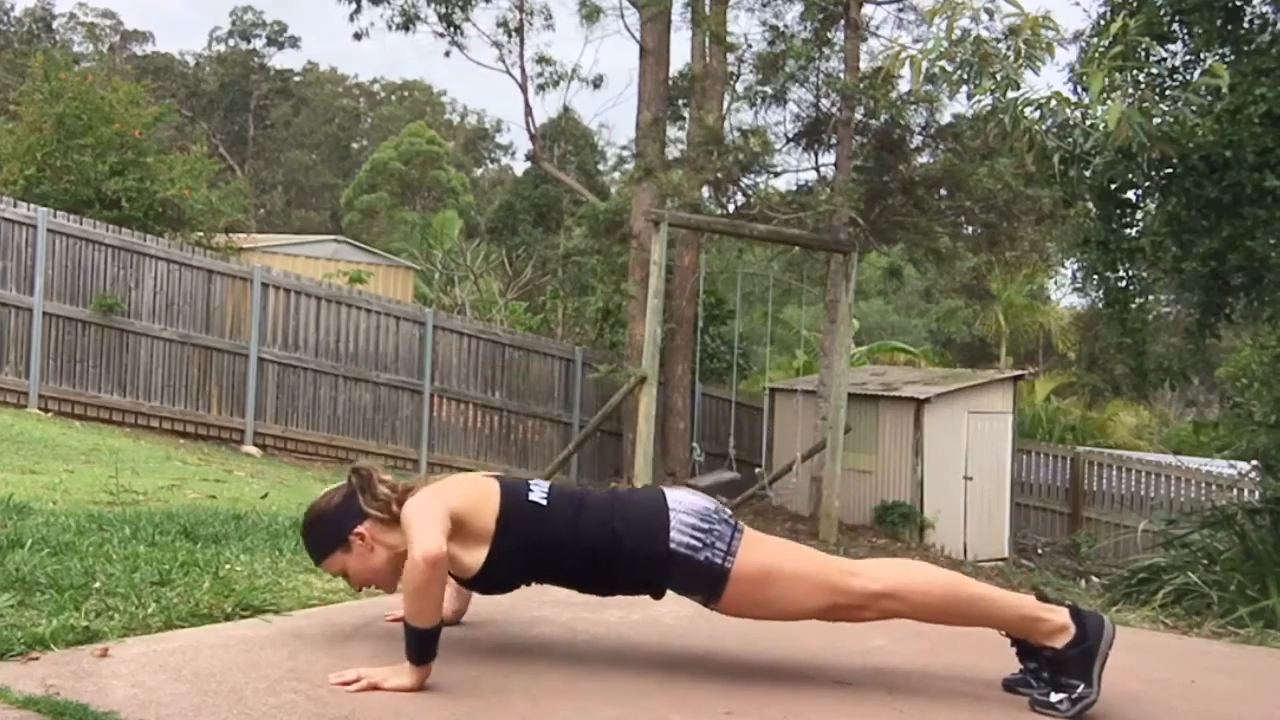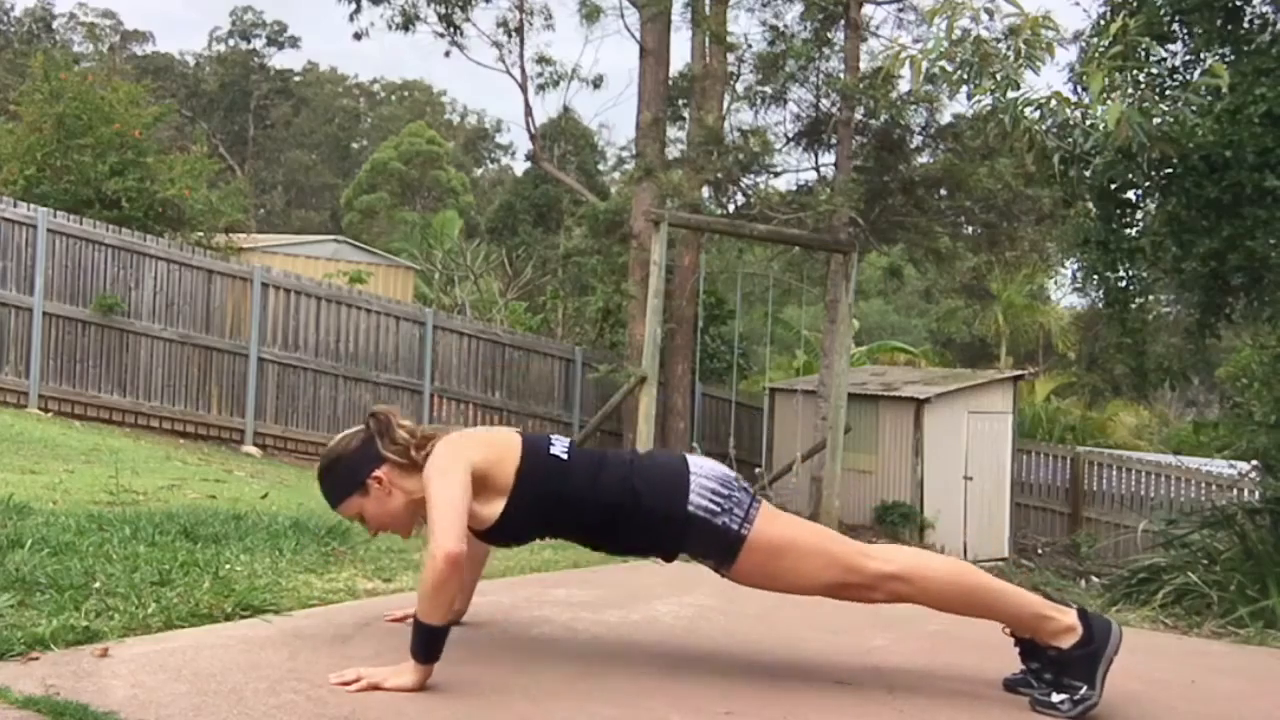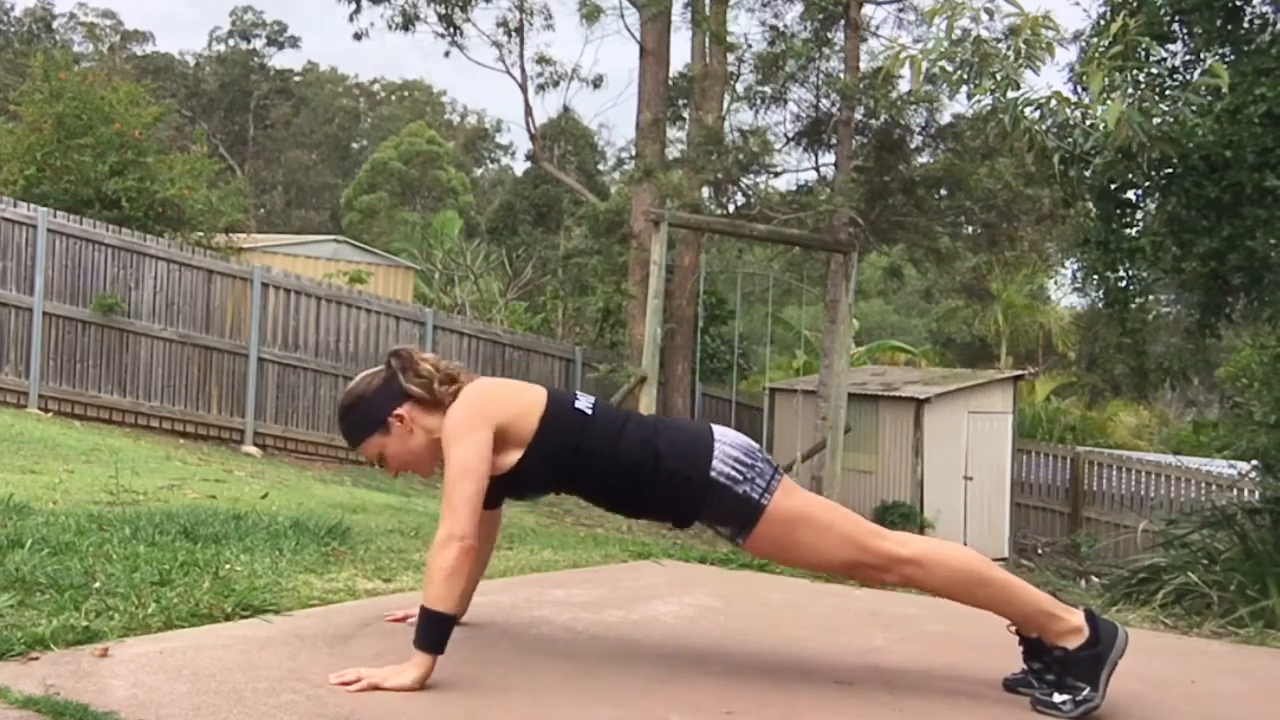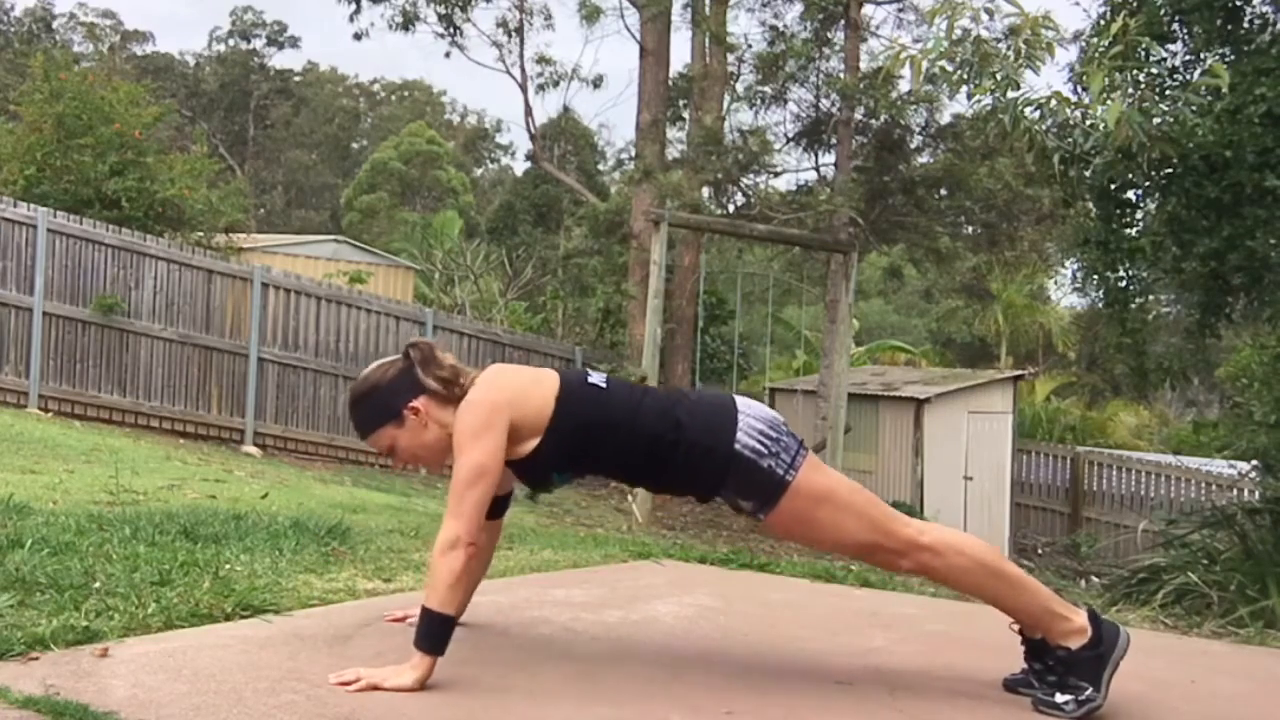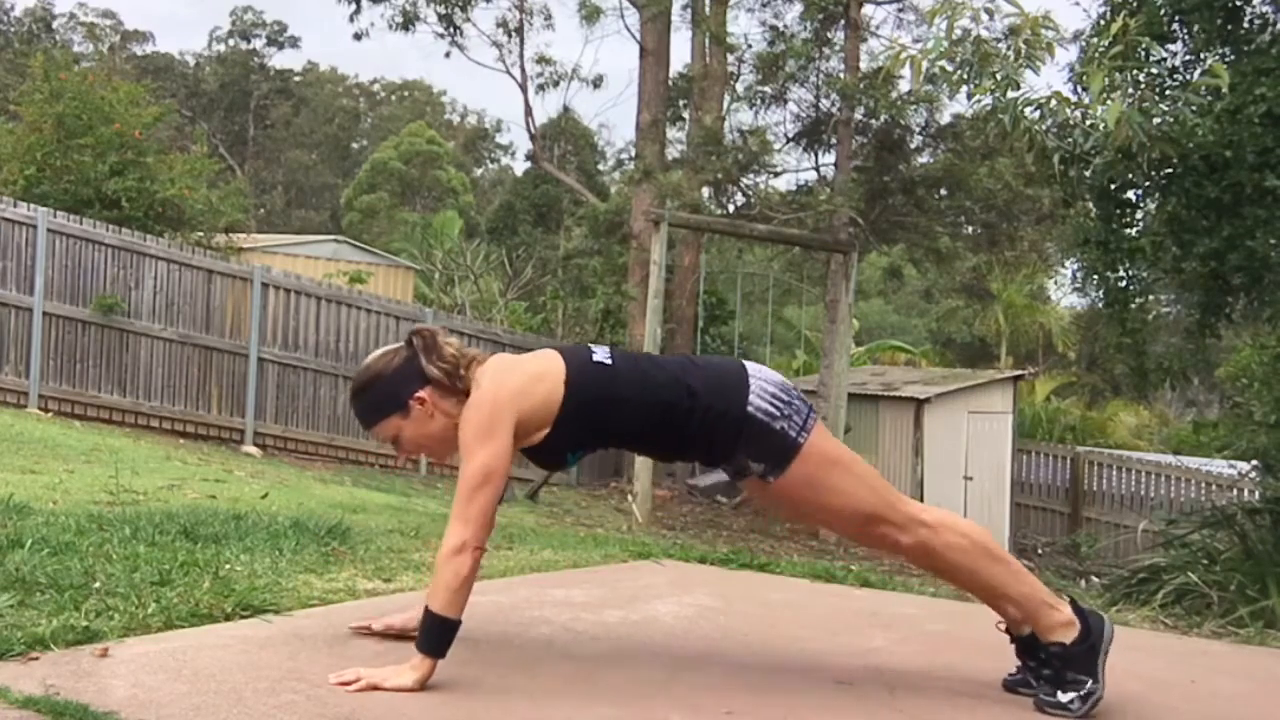
dt=0.2s
person 1, frame 1
left shoulder: (424, 507)
right shoulder: (445, 504)
left elbow: (427, 565)
right wrist: (443, 609)
left hip: (670, 538)
right hip: (658, 530)
left knee: (860, 591)
right knee: (849, 588)
left ankle: (1063, 629)
right ankle: (1039, 622)
person 1, frame 2
left shoulder: (446, 460)
right shoulder: (462, 463)
left elbow: (450, 553)
right elbow: (473, 543)
right wrist: (441, 613)
left hip: (686, 502)
right hip: (673, 501)
left knee: (871, 571)
right knee: (859, 572)
left ankle: (1070, 632)
right ankle: (1044, 631)
person 1, frame 3
left shoulder: (469, 412)
right shoulder: (480, 425)
left elbow: (456, 538)
right elbow: (483, 524)
right wrist: (446, 608)
left hip: (708, 470)
right hip: (690, 478)
left knee: (885, 554)
right knee: (872, 557)
left ankle: (1076, 631)
right ankle: (1049, 634)
person 1, frame 4
left shoulder: (482, 408)
right shoulder: (488, 413)
left elbow: (457, 539)
right elbow: (485, 525)
right wrist: (443, 613)
left hip: (731, 443)
right hip: (709, 452)
left knee: (900, 542)
right knee: (886, 547)
left ankle: (1079, 634)
right ankle: (1049, 638)
person 1, frame 5
left shoulder: (490, 403)
right shoulder: (482, 397)
left elbow: (464, 541)
right elbow: (468, 529)
right wrist: (427, 617)
left hip: (742, 409)
right hip: (716, 426)
left knee: (899, 524)
right knee: (877, 533)
left ankle: (1067, 628)
right ankle: (1035, 631)
